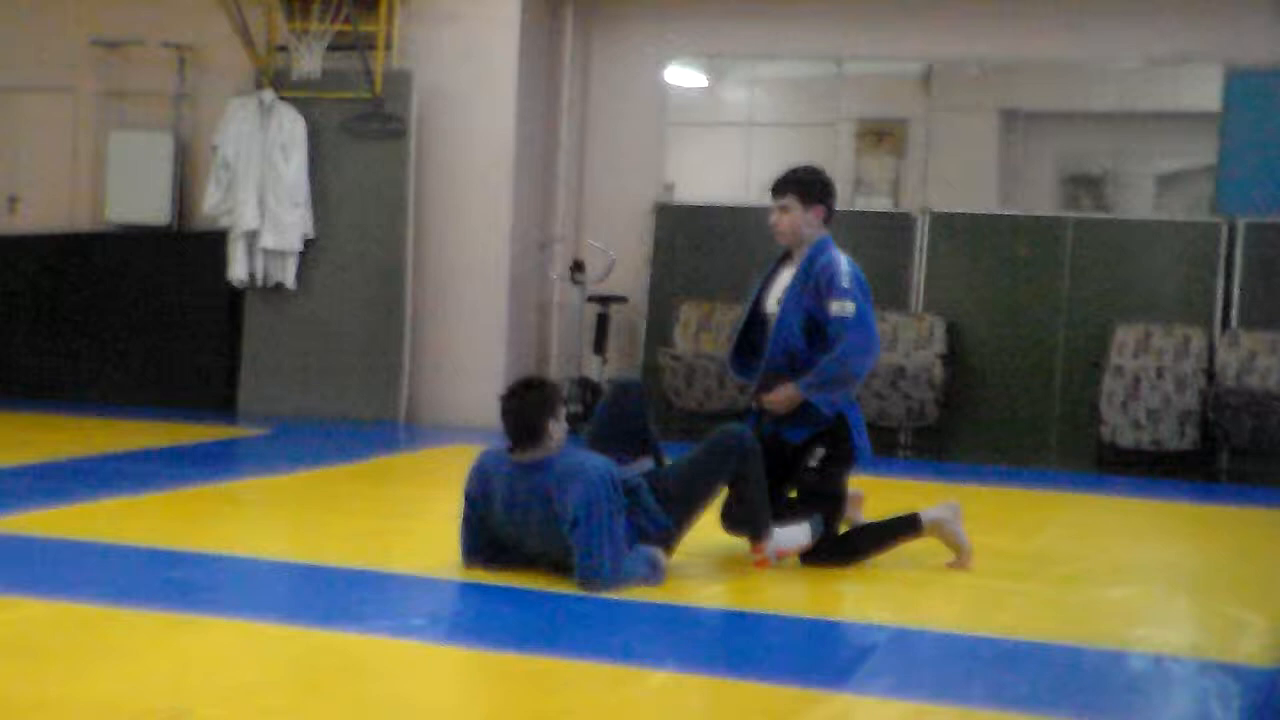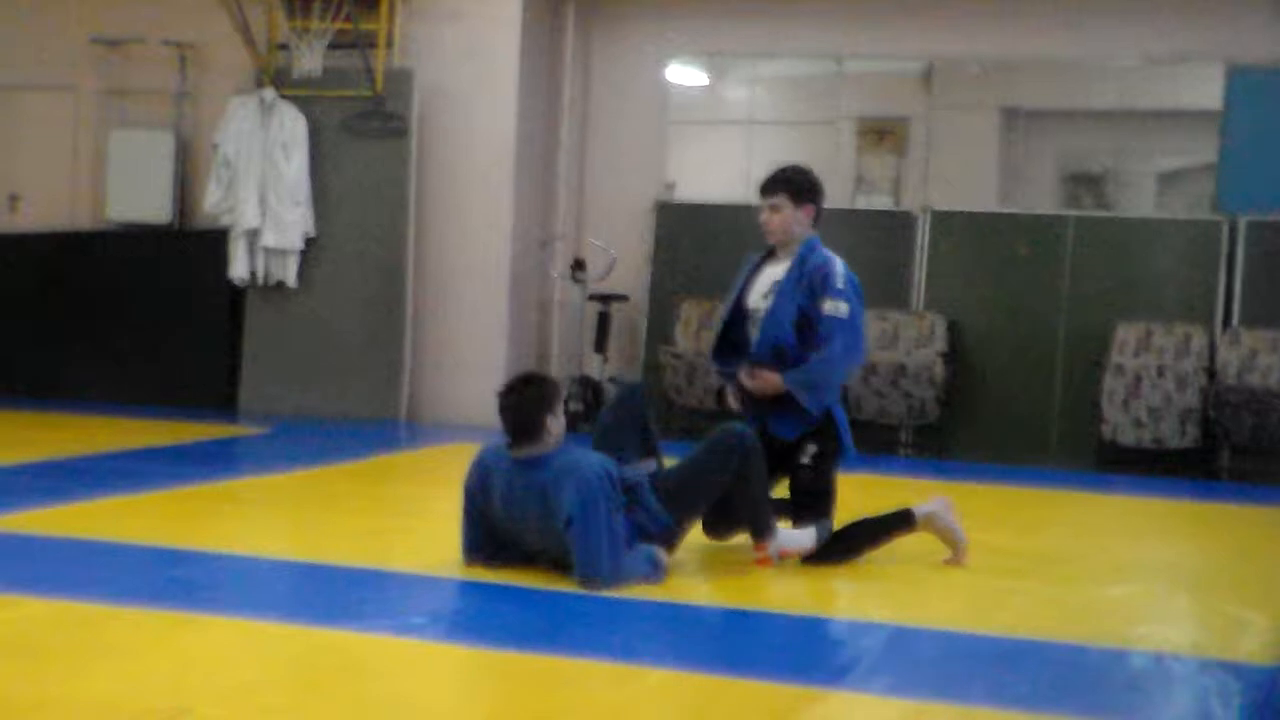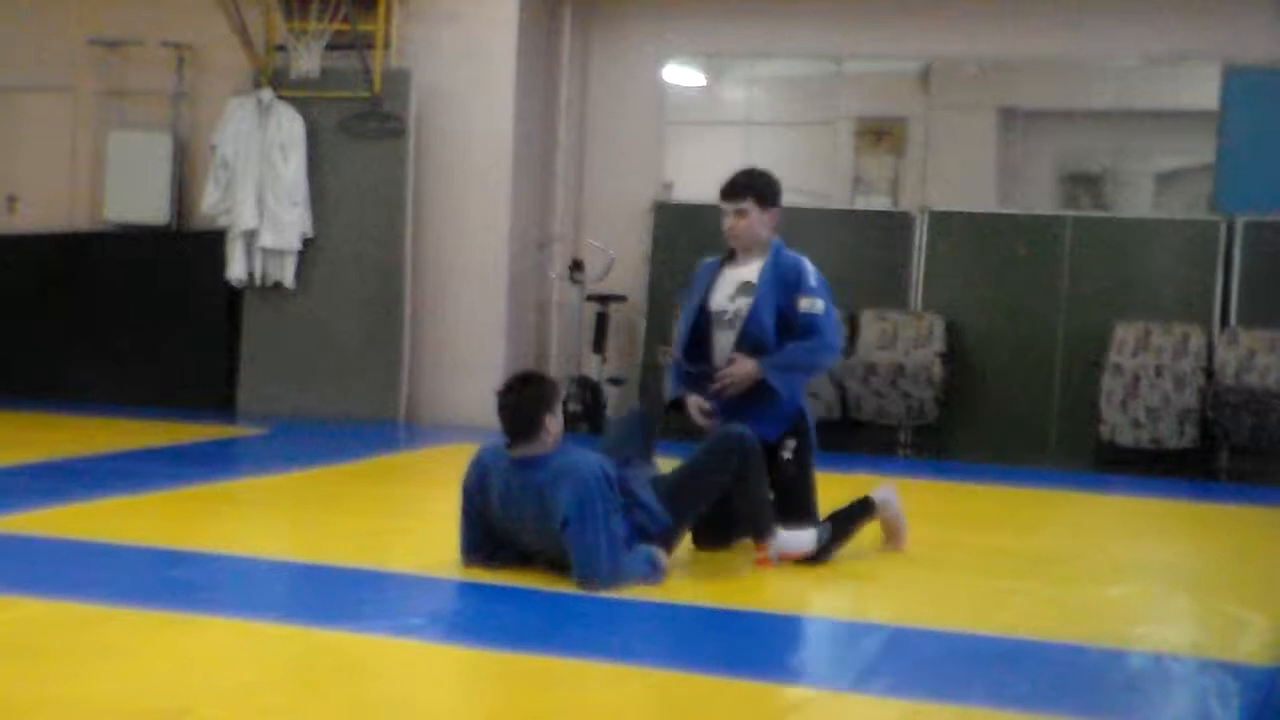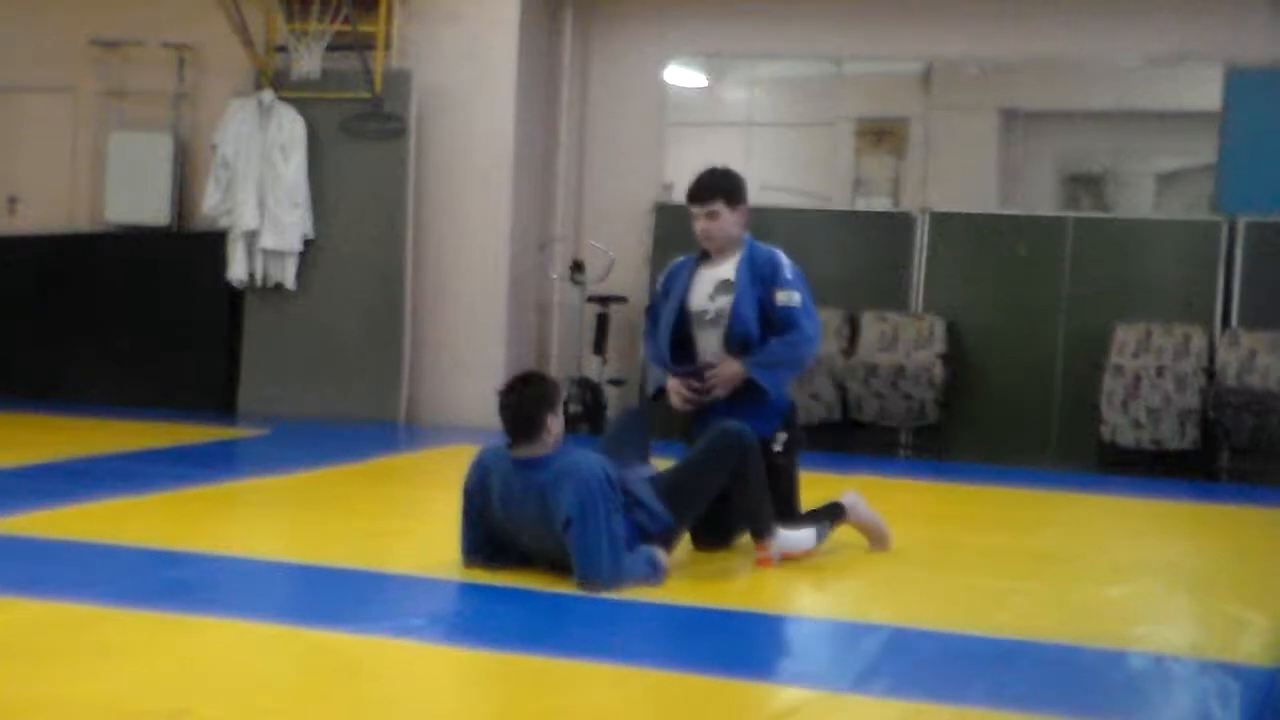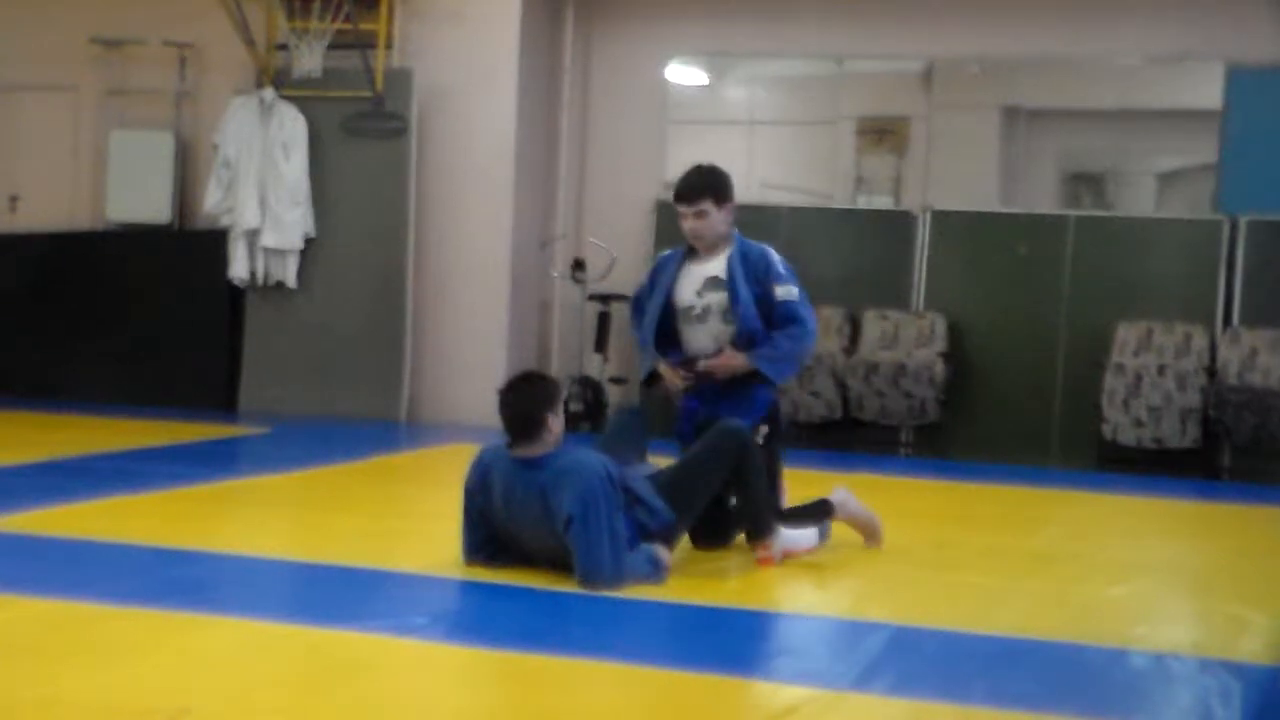
dt=0.2s
person 1, frame 1
left shoulder: (486, 467)
right shoulder: (584, 476)
left elbow: (477, 554)
right elbow: (601, 574)
left wrist: (543, 549)
right wrist: (650, 563)
right hip: (642, 524)
left knee: (627, 393)
right knee: (735, 441)
left ankle: (647, 469)
right ankle: (765, 540)
person 1, frame 2
left shoulder: (486, 464)
right shoulder: (559, 468)
left elbow: (477, 552)
right elbow: (606, 571)
right wrist: (650, 562)
right hip: (639, 522)
left knee: (633, 397)
right knee: (738, 440)
right ankle: (770, 539)
person 1, frame 3
left shoulder: (484, 464)
right shoulder: (578, 475)
left elbow: (478, 552)
right elbow: (600, 572)
left wrist: (539, 549)
right wrist: (651, 561)
right hip: (640, 527)
left knee: (637, 421)
right knee: (737, 442)
right ankle: (770, 541)
person 1, frame 4
left shoulder: (485, 465)
right shoulder: (580, 477)
left elbow: (477, 554)
right elbow: (601, 574)
left wrist: (539, 549)
right wrist: (650, 563)
right hip: (638, 530)
left knee: (632, 420)
right knee: (733, 438)
right ankle: (770, 541)
person 1, frame 5
left shoulder: (486, 466)
right shoulder: (581, 477)
left elbow: (478, 552)
right elbow: (602, 572)
left wrist: (543, 548)
right wrist: (653, 560)
right hip: (640, 526)
left knee: (628, 418)
right knee: (734, 436)
right ankle: (767, 539)
person 2, frame 1
left shoulder: (835, 269)
right shoulder: (783, 268)
left elbow: (858, 348)
left wrist: (801, 392)
right wrist: (762, 387)
left hip: (822, 424)
right hip: (779, 422)
left knee: (821, 552)
left ankle: (931, 522)
right ankle: (840, 505)
person 2, frame 2
left shoulder: (825, 269)
right shoulder: (758, 267)
left elbow: (845, 348)
right elbow: (733, 334)
left wrist: (784, 381)
right wrist: (732, 380)
left hip: (804, 419)
right hip: (758, 419)
left knee: (814, 550)
right knee: (718, 524)
left ankle: (925, 517)
right ankle: (797, 507)
person 2, frame 3
left shoulder: (795, 271)
right shoulder: (710, 272)
left elbow: (825, 344)
right elbow: (685, 341)
left wrist: (761, 368)
right wrist: (687, 393)
left hip: (777, 420)
right hip: (722, 420)
right knee: (710, 537)
person 2, frame 4
left shoulder: (771, 265)
right shoulder: (680, 272)
left elbow: (802, 336)
right elbow: (654, 332)
left wrist: (743, 371)
right wrist: (668, 379)
left hip: (764, 417)
right hip: (706, 417)
right knee: (707, 536)
left ankle: (840, 511)
person 2, frame 5
left shoulder: (760, 260)
right shoulder: (668, 266)
left elbow: (801, 329)
right elbow: (641, 315)
left wrist: (750, 361)
right wrist: (659, 362)
left hip: (750, 409)
right hip: (694, 410)
right knee: (707, 535)
left ankle: (836, 507)
